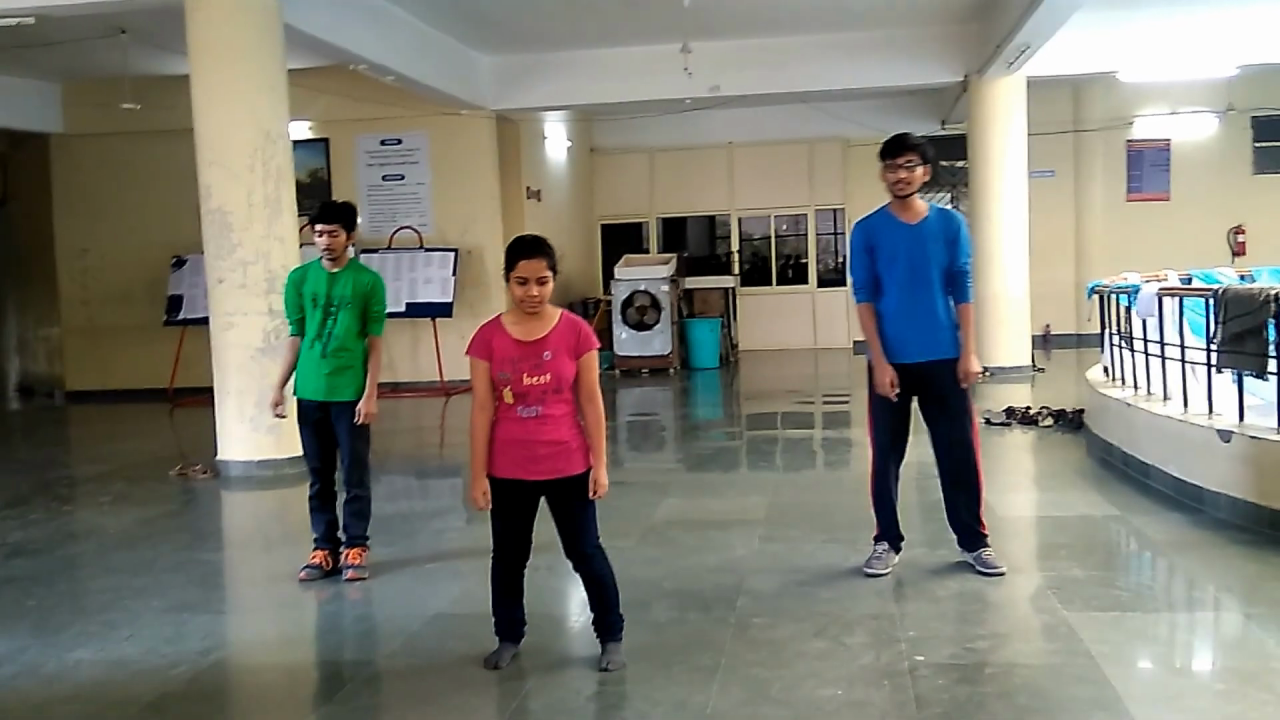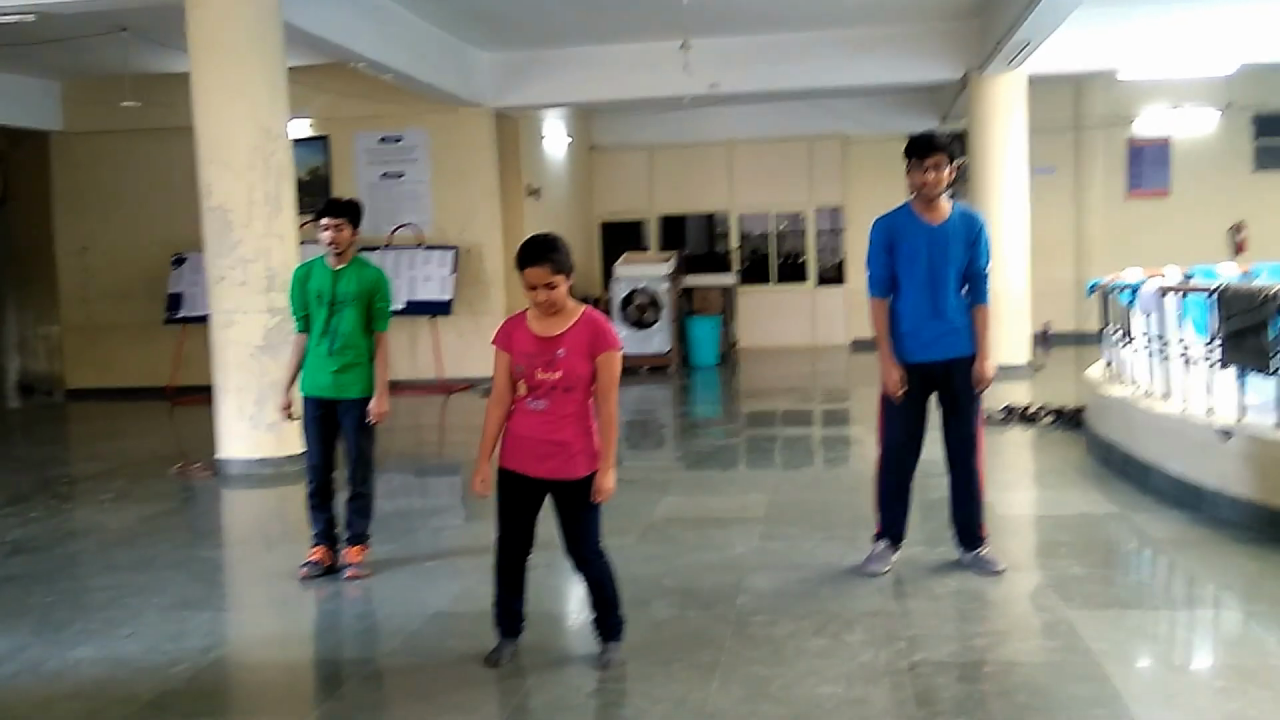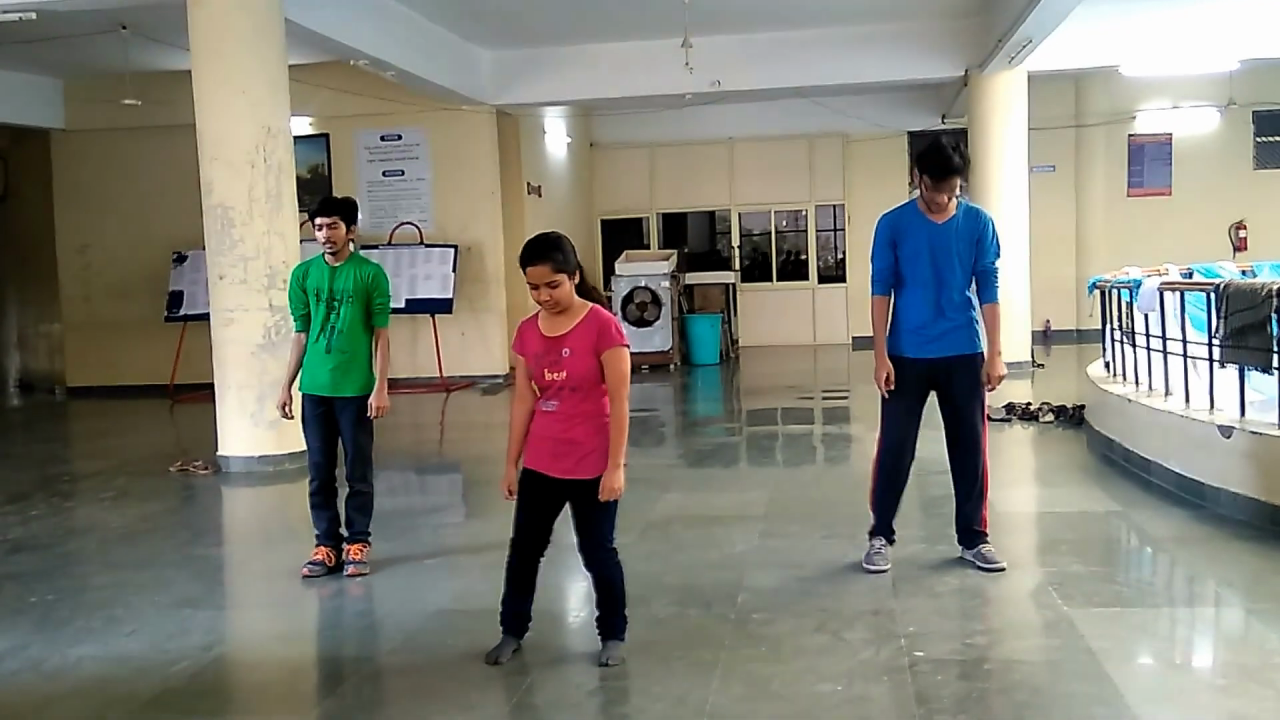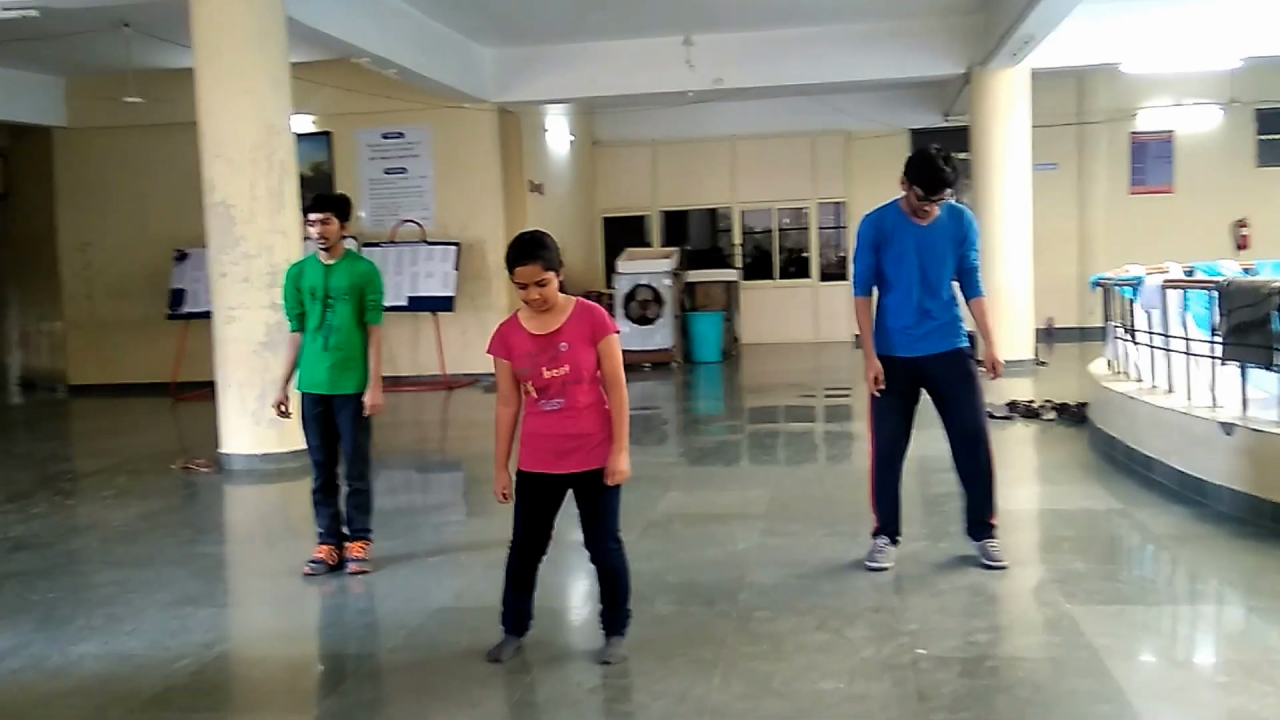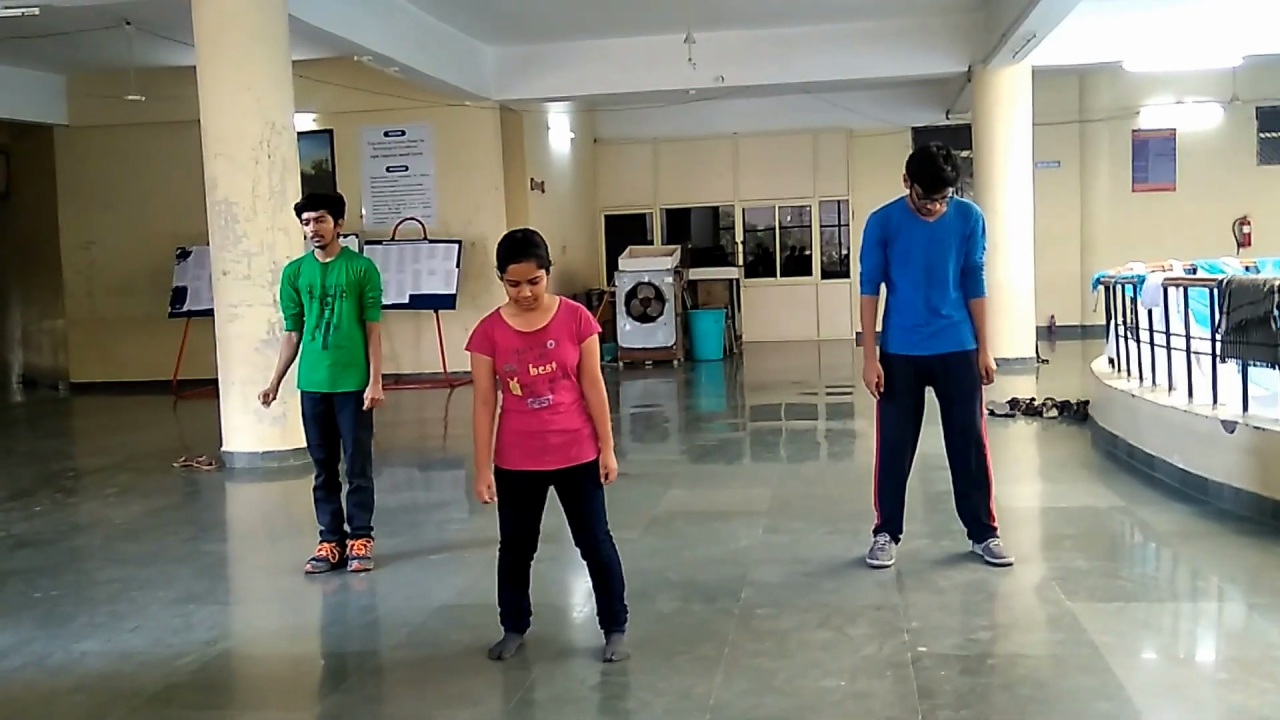
dt=0.3s
person 1, frame 1
left shoulder: (575, 331)
right shoulder: (489, 336)
left elbow: (591, 401)
right elbow: (482, 409)
left wrist: (599, 464)
right wrist: (478, 474)
left hip: (568, 466)
right hip: (508, 471)
left knee: (586, 553)
right knee: (508, 555)
left ankle: (611, 637)
right ankle: (508, 638)
person 1, frame 2
left shoulder: (595, 328)
right shoulder: (511, 330)
left elbow: (607, 403)
right elbow: (500, 399)
left wrist: (607, 467)
right wrist: (484, 461)
left hip: (575, 466)
right hip: (519, 465)
left knee: (586, 552)
right knee: (510, 549)
left ankle: (611, 635)
right ankle: (508, 633)
person 1, frame 3
left shoulder: (603, 325)
right shoulder: (526, 331)
left elbow: (619, 401)
right elbow: (523, 400)
left wrist: (615, 466)
right wrist: (511, 462)
left hip: (590, 466)
right hip: (540, 465)
left knee: (597, 552)
right knee: (524, 548)
left ankle: (613, 635)
right ankle: (512, 632)
person 1, frame 4
left shoulder: (592, 318)
right shoulder: (507, 334)
left elbow: (616, 387)
right elbow: (508, 404)
left wrist: (621, 450)
right wrist: (501, 467)
left hip: (594, 457)
right hip: (537, 463)
left knee: (605, 547)
right knee: (525, 547)
left ankle: (615, 632)
right ankle: (514, 630)
person 1, frame 5
left shoulder: (575, 318)
right shoulder: (488, 331)
left elbow: (593, 386)
right elbow: (484, 403)
left wrist: (607, 448)
right wrist: (483, 468)
left hip: (577, 454)
right hip: (517, 461)
left knee: (595, 542)
right knee: (516, 547)
left ankle: (615, 629)
right ankle: (514, 628)
person 2, frame 1
left shoulder: (950, 224)
right shoulder: (867, 230)
left elbow: (962, 290)
right elbow: (863, 299)
left wrist: (969, 352)
right wrist: (879, 361)
left hip: (942, 357)
right hip: (891, 360)
left knee: (960, 451)
right knee: (885, 454)
left ankle: (974, 541)
right ankle: (887, 541)
person 2, frame 2
left shoulder: (971, 225)
right shoulder: (888, 227)
left elbow: (979, 293)
right elbow: (879, 295)
left wrist: (983, 355)
right wrist: (887, 360)
left hip: (960, 357)
right hip: (907, 358)
left knee: (965, 450)
right knee: (898, 451)
left ankle: (971, 540)
right ankle: (887, 539)
person 2, frame 3
left shoulder: (979, 223)
right shoulder: (892, 224)
left elbow: (988, 290)
right elbow: (881, 290)
left wrist: (995, 353)
right wrist: (881, 355)
left hip: (963, 354)
right hip: (906, 354)
left knee: (970, 447)
right knee: (894, 447)
left ankle: (973, 537)
right ankle: (880, 535)
person 2, frame 4
left shoulder: (961, 221)
right shoulder: (875, 225)
left elbow: (971, 284)
right elbow: (862, 290)
left wrist: (989, 343)
right wrist: (869, 354)
left hip: (950, 348)
right hip: (893, 353)
left knee: (973, 437)
right knee: (888, 446)
left ankle: (982, 530)
right ankle: (885, 534)
person 2, frame 5
left shoulder: (969, 217)
right shoulder: (882, 222)
left elbow: (974, 284)
right elbow: (869, 289)
left wrist: (984, 348)
right wrist: (870, 356)
left hip: (957, 348)
right hip: (900, 352)
left knee: (969, 442)
right knee: (894, 445)
left ankle: (983, 532)
right ankle: (886, 532)
person 3, frame 1
left shoulder: (368, 281)
right shoulder: (299, 278)
left elbow: (374, 343)
right elbow: (296, 338)
left wrist: (370, 394)
right wrist: (279, 387)
left hip: (350, 392)
right hip: (311, 392)
left knee: (355, 476)
right knee: (319, 476)
left ankle: (356, 547)
right ankle: (324, 548)
person 3, frame 2
left shoulder: (372, 277)
right shoulder: (305, 275)
left elbow: (380, 340)
right elbow: (302, 336)
left wrist: (381, 393)
right wrist: (287, 387)
left hip: (357, 390)
right hip: (316, 389)
left knee: (359, 474)
right knee: (317, 473)
left ankle: (356, 545)
right ankle: (322, 545)
person 3, frame 3
left shoulder: (370, 274)
right shoulder: (303, 274)
left elbow: (381, 335)
right elbow: (301, 335)
left wrist: (381, 387)
right wrist: (286, 386)
left hip: (355, 388)
right hip: (315, 388)
left knee: (358, 472)
right knee: (319, 472)
left ankle: (357, 543)
right ankle: (327, 544)
person 3, frame 4
left shoulder: (364, 271)
right shoulder: (298, 273)
left elbow: (374, 332)
right elbow: (297, 334)
left wrist: (375, 385)
right wrist: (284, 386)
left hip: (352, 385)
right hip: (313, 386)
left knee: (357, 469)
right knee: (322, 470)
left ankle: (359, 541)
right ankle: (329, 543)
person 3, frame 5
left shoulder: (362, 267)
right shoulder: (294, 272)
left elbow: (373, 329)
right elbow: (293, 332)
left wrist: (375, 380)
right wrist: (275, 381)
left hip: (353, 383)
right hip: (313, 383)
left knee: (357, 466)
right knee: (323, 468)
left ankle: (360, 538)
right ankle: (331, 540)
